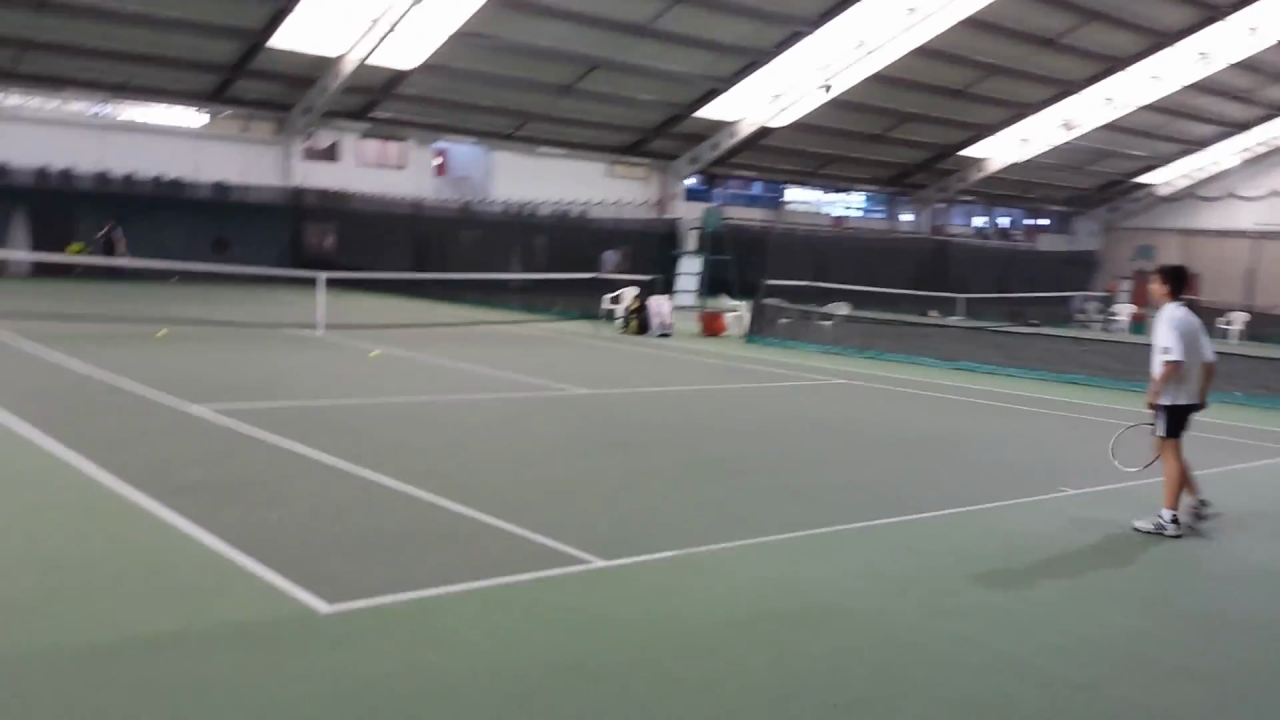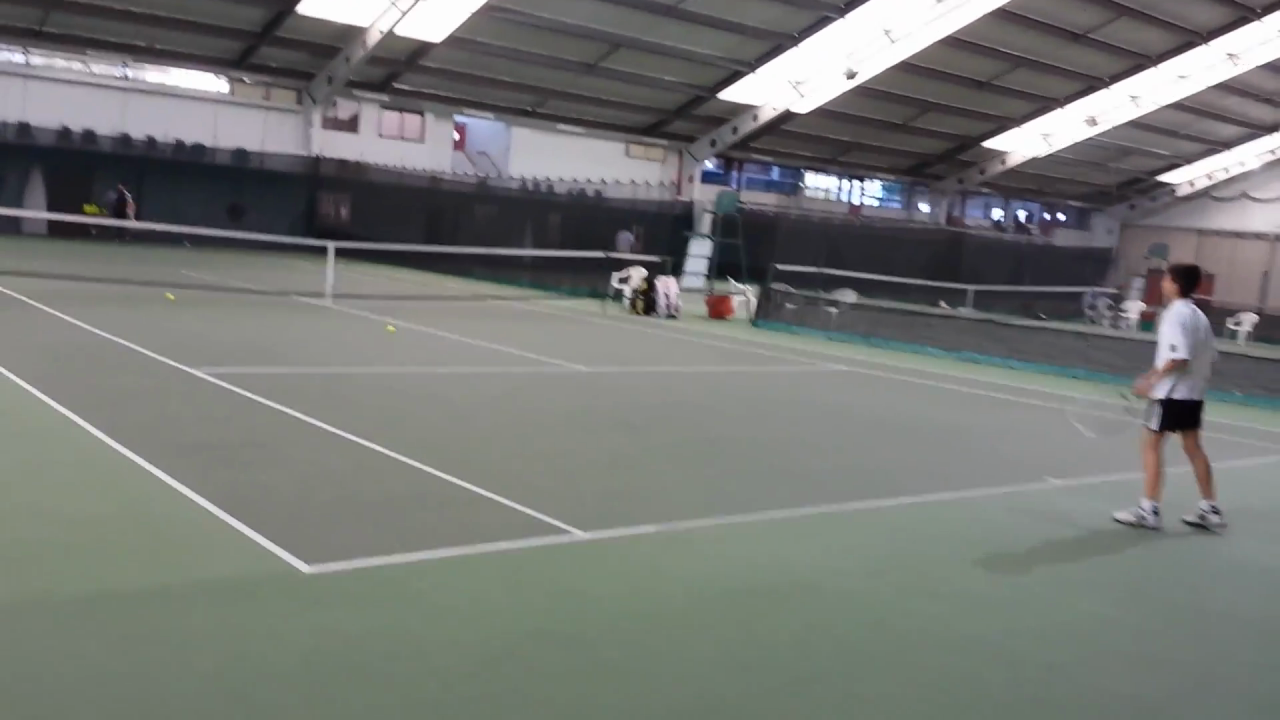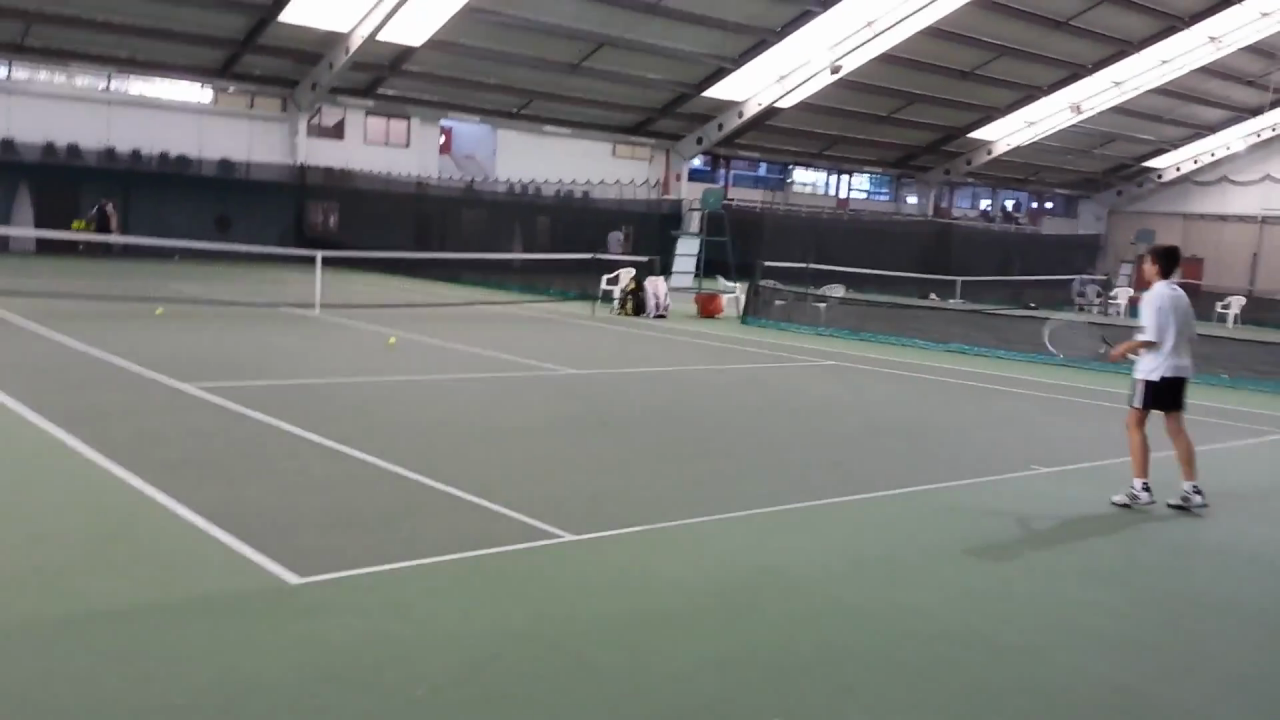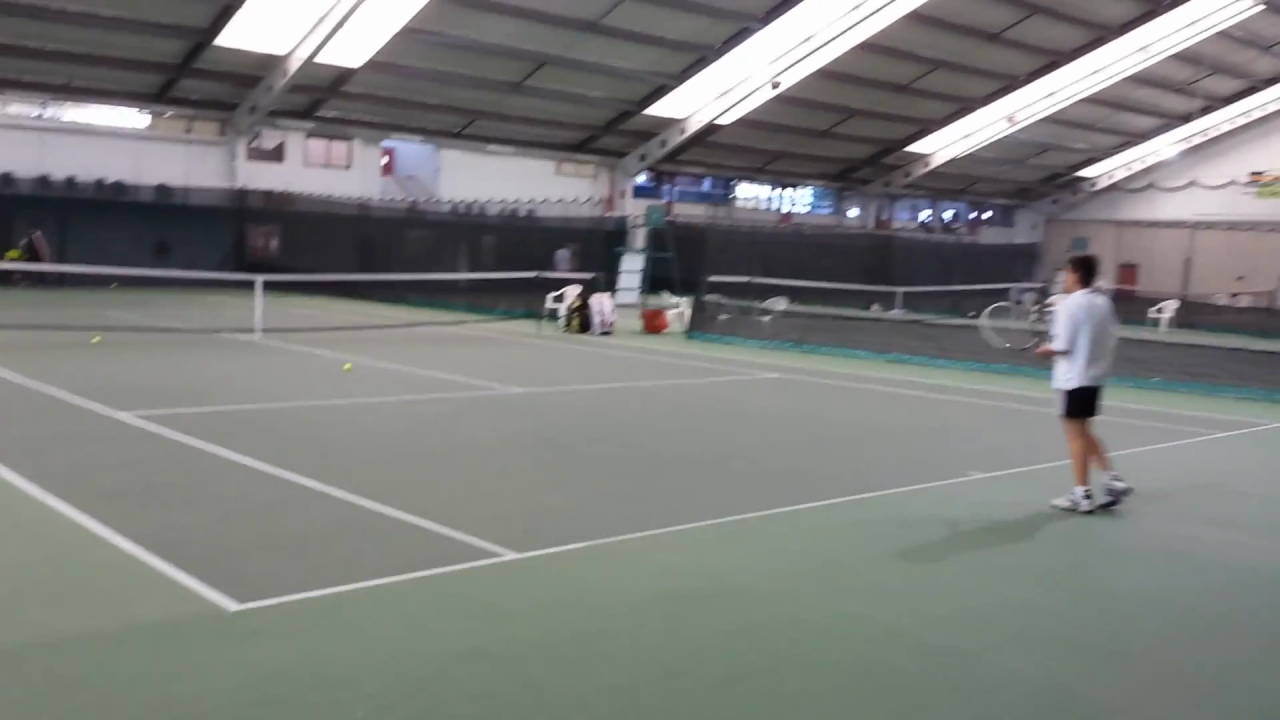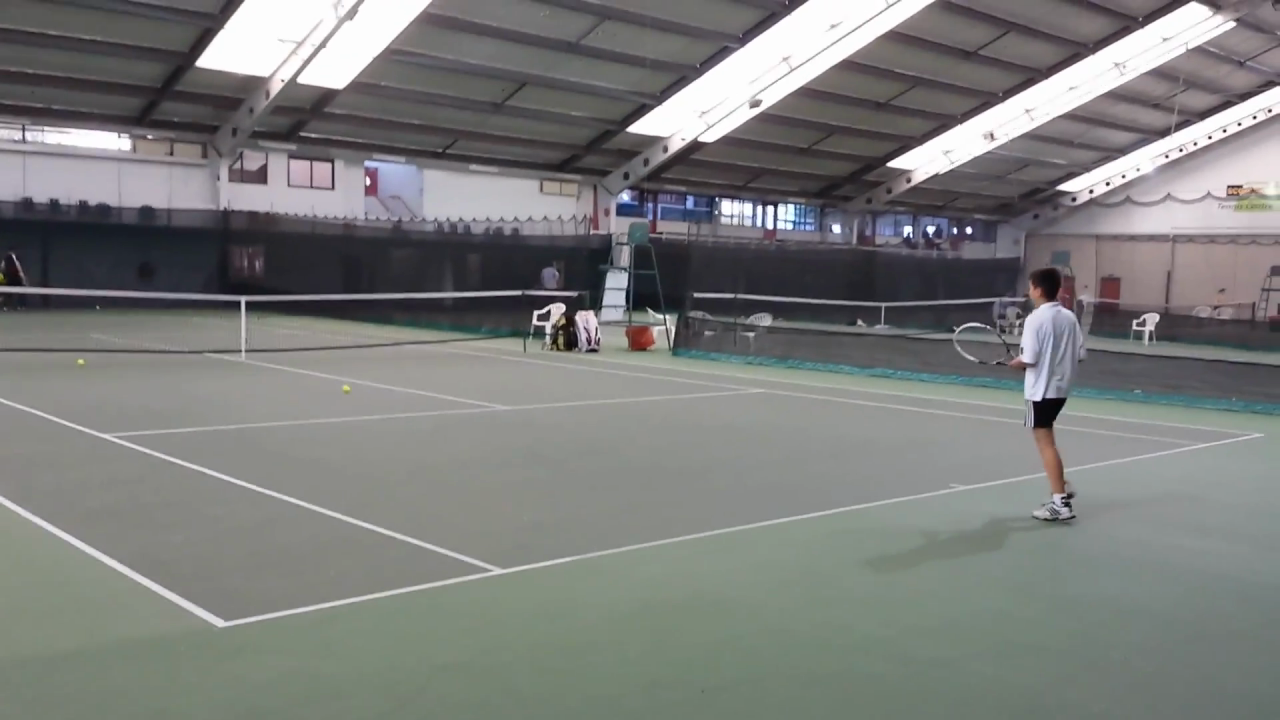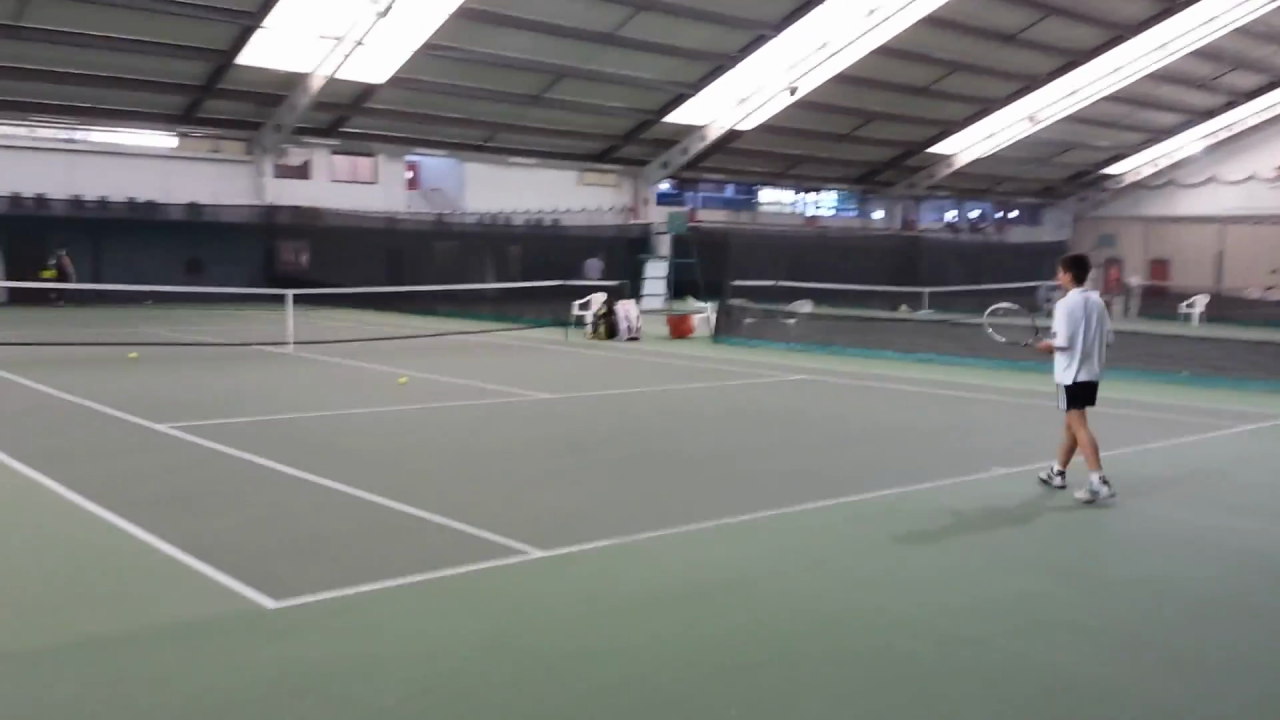
dt=0.2s
person 1, frame 1
left shoulder: (1168, 317)
right shoulder: (1191, 317)
left elbow: (1173, 361)
right elbow: (1209, 360)
left wrist: (1153, 391)
right wrist: (1202, 394)
left hip: (1170, 397)
right hip: (1188, 397)
left knee: (1170, 453)
right knee: (1169, 451)
left ankle: (1168, 519)
right ankle: (1198, 501)
person 1, frame 2
left shoulder: (1174, 315)
right shoulder: (1199, 316)
left elbow: (1179, 357)
right elbow: (1209, 357)
left wrist: (1149, 380)
left hip: (1171, 392)
right hip: (1193, 392)
left knee: (1152, 445)
right knee: (1193, 448)
left ankle: (1148, 510)
right ankle: (1210, 509)
person 1, frame 3
left shoulder: (1153, 296)
right shoulder: (1181, 296)
left elbow: (1149, 338)
right elbow: (1188, 336)
left wrist: (1124, 348)
left hip: (1154, 371)
right hip: (1178, 371)
left knee: (1134, 424)
right knee: (1176, 429)
left ankle: (1140, 488)
right ankle: (1192, 490)
person 1, frame 4
left shoulder: (1068, 305)
right shoulder: (1103, 304)
left elbow: (1060, 347)
right elbow: (1109, 342)
left wrist: (1045, 351)
left hip: (1072, 378)
right hip: (1094, 377)
left knee: (1074, 434)
right knee: (1084, 431)
left ankle: (1083, 495)
right ankle: (1114, 482)
person 1, frame 5
left shoulder: (1035, 319)
right shoulder: (1070, 317)
left elbow: (1028, 359)
right elbow: (1079, 354)
left wrist: (1017, 363)
left hip: (1041, 389)
right hip: (1061, 388)
left knee: (1046, 444)
right knee: (1044, 439)
left ankle: (1061, 503)
right ankle: (1063, 488)
person 1, frame 6
left shoulder: (1066, 304)
right shoulder: (1097, 302)
left elbow: (1061, 342)
right elbow: (1106, 338)
left wrist: (1046, 345)
left hip: (1072, 373)
right hip: (1091, 372)
left knee: (1079, 426)
right knee: (1074, 423)
left ankle: (1099, 483)
right ankle: (1057, 471)
